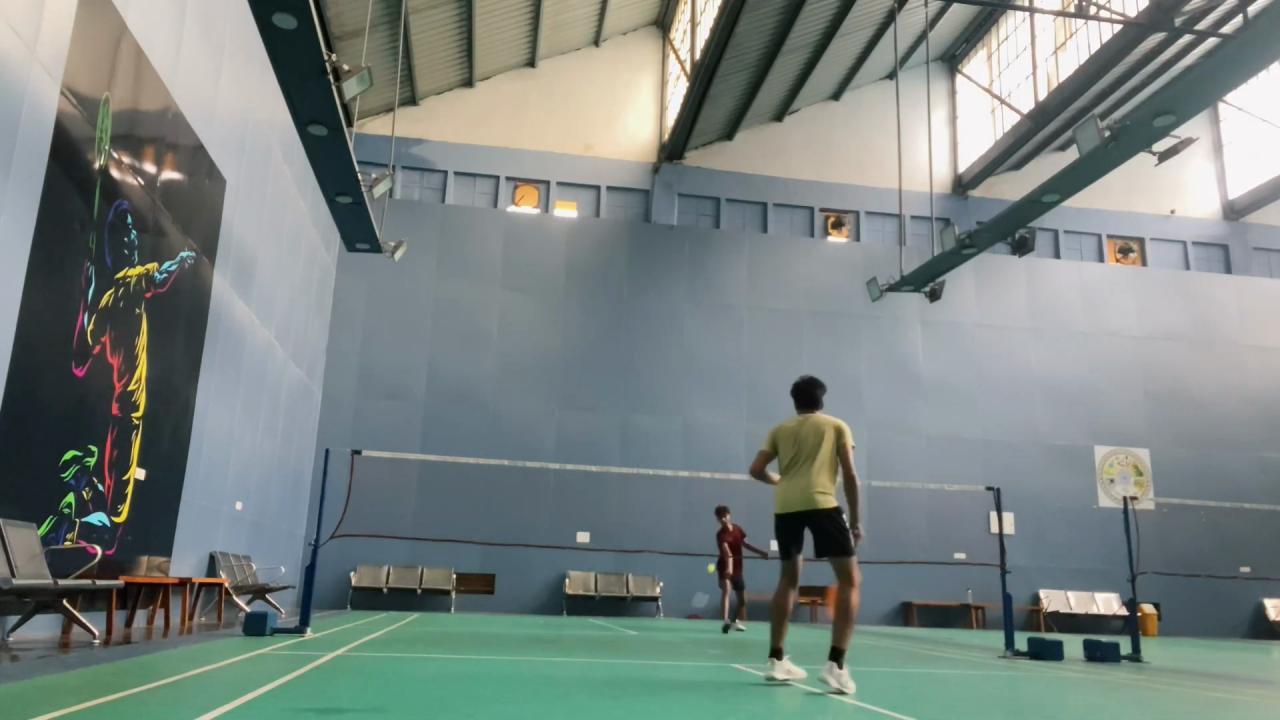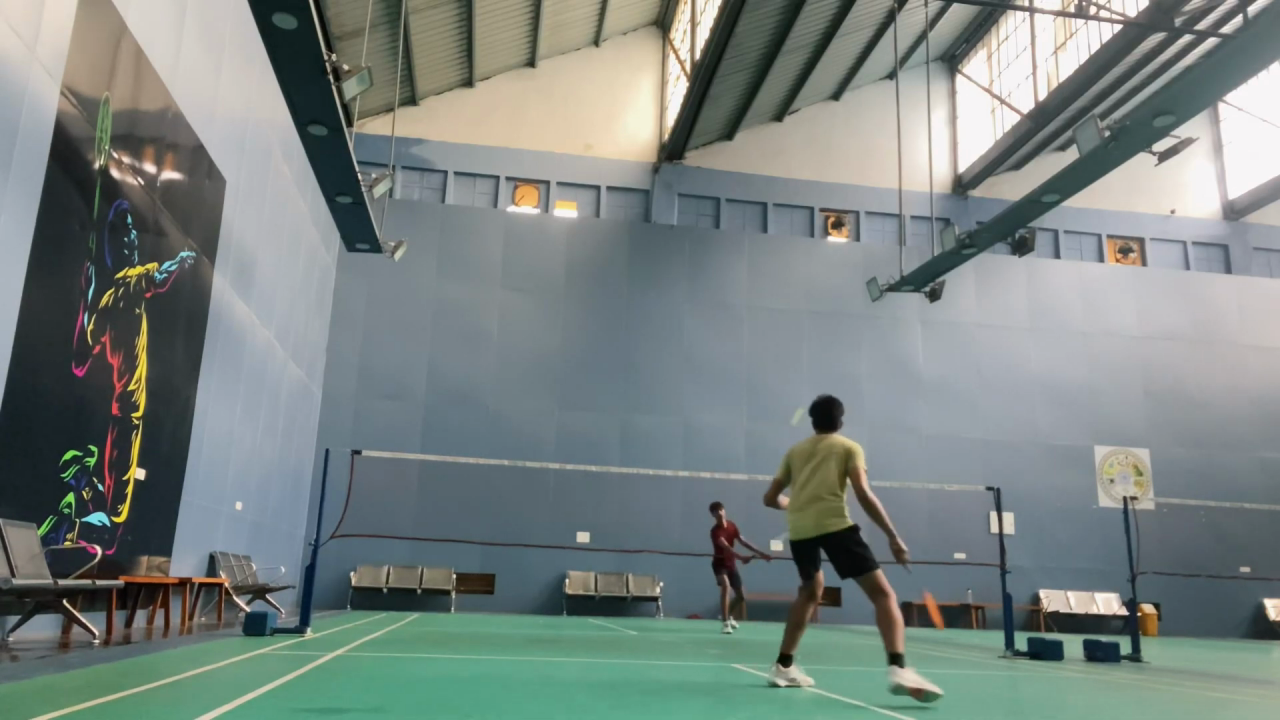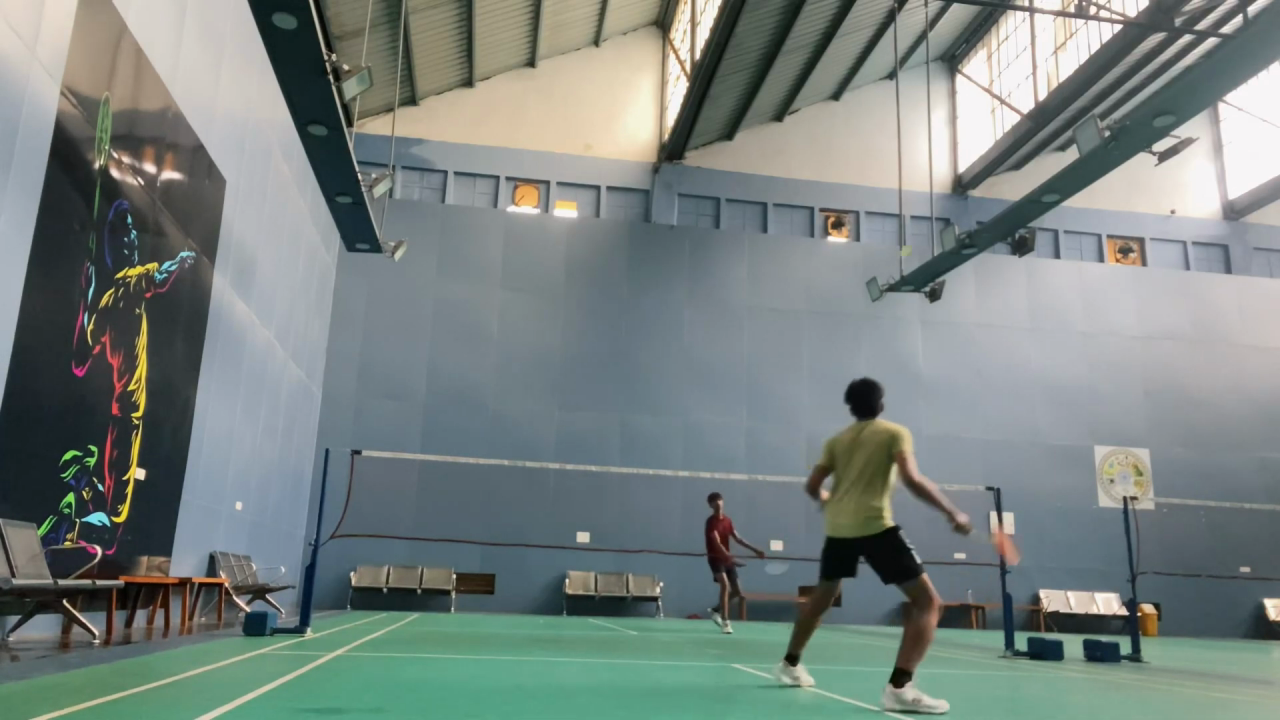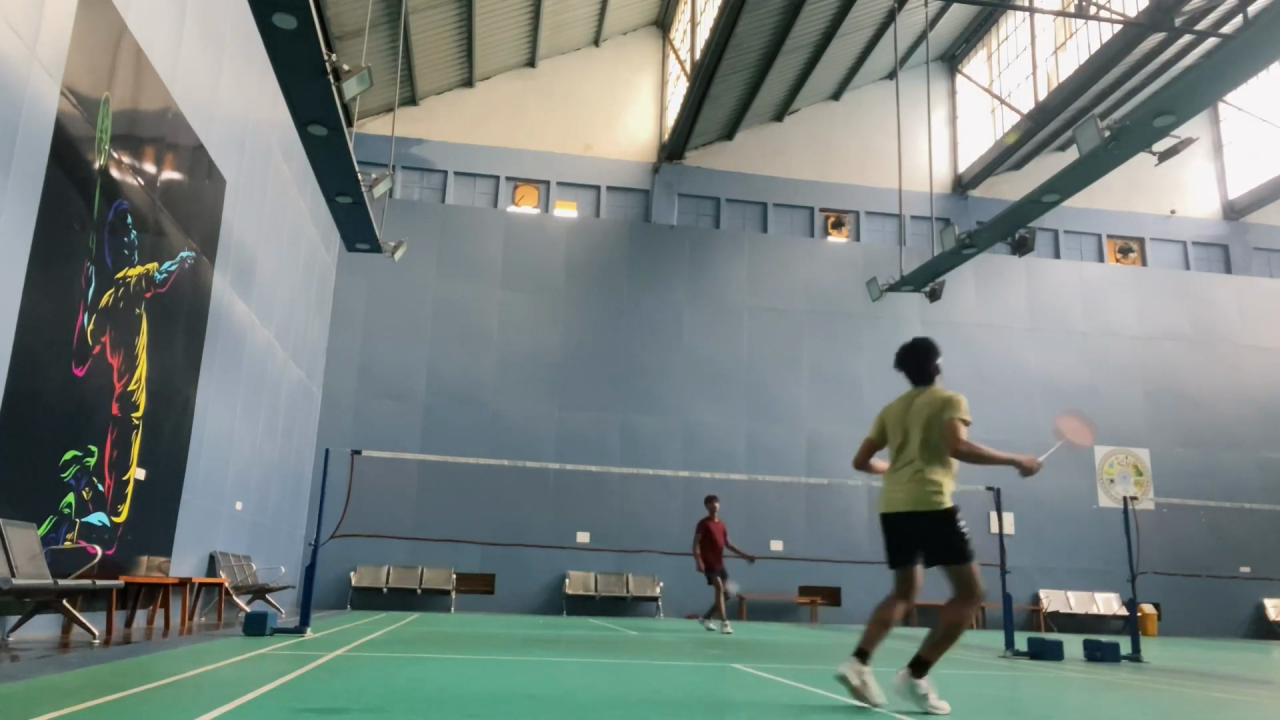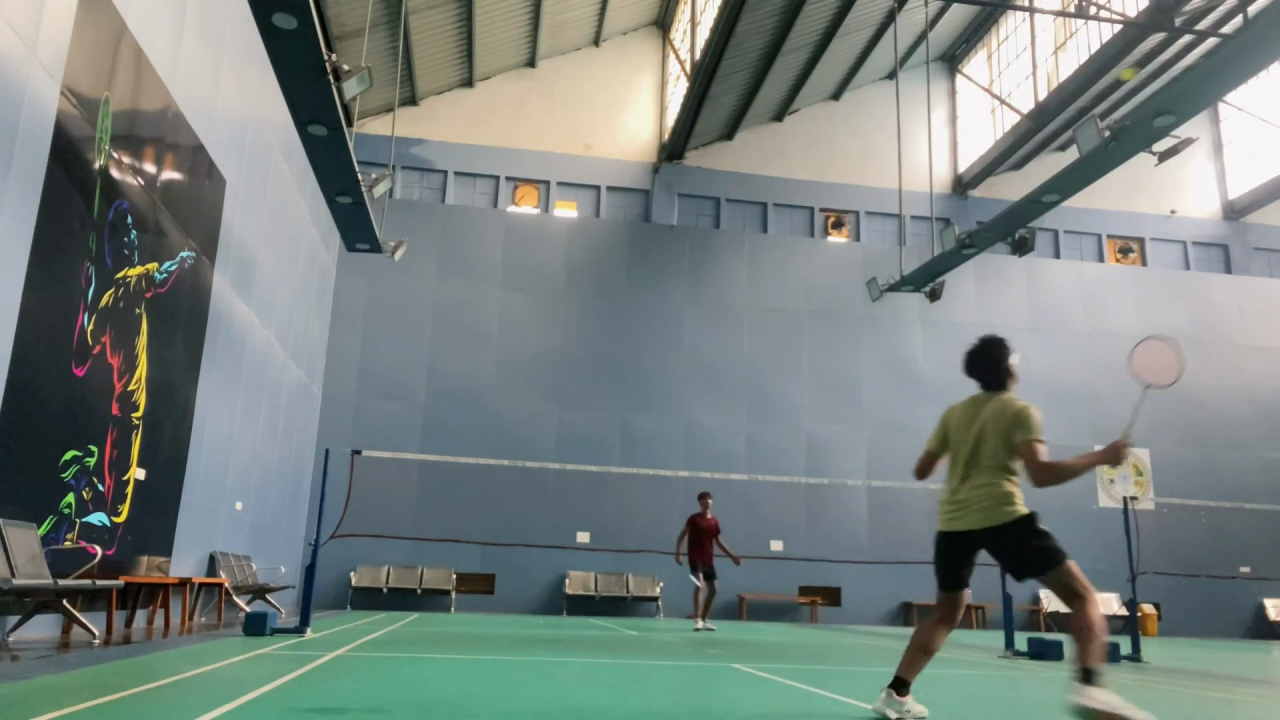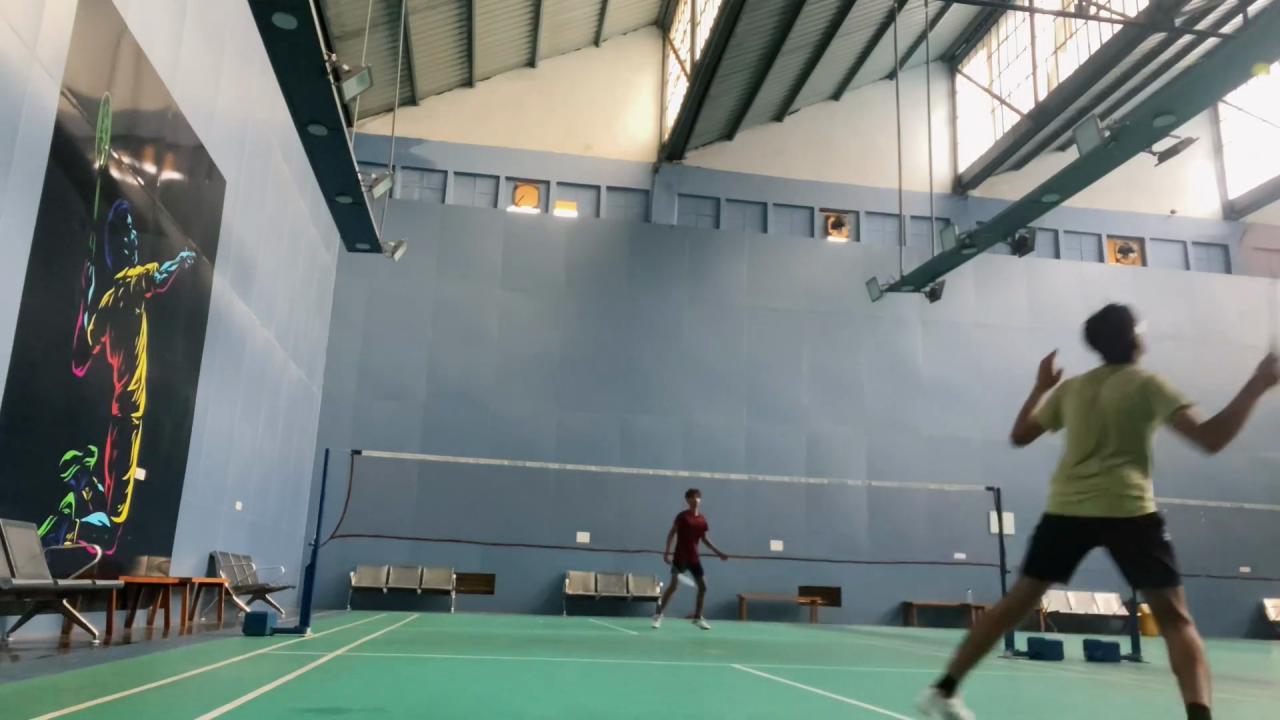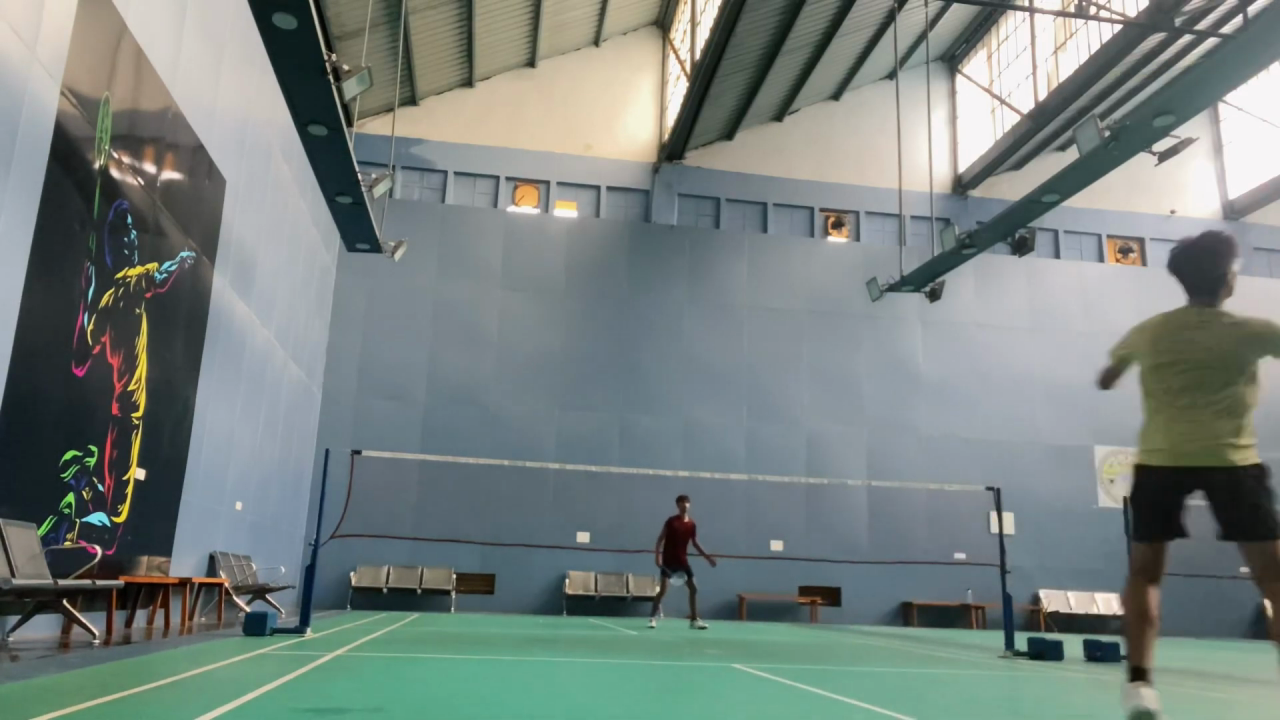
dt=0.2s
person 1, frame 1
left shoulder: (780, 430)
right shoulder: (836, 426)
left elbow: (756, 470)
right elbow: (850, 476)
right wrist: (855, 520)
left hip: (786, 507)
right hip: (823, 504)
left knee: (789, 580)
right knee: (849, 581)
left ankle: (776, 659)
right ankle: (835, 665)
person 1, frame 2
left shoulder: (795, 451)
right shoulder: (848, 448)
left elbow: (770, 498)
right elbow: (864, 496)
right wrist: (894, 538)
left hip: (799, 530)
right hip: (834, 525)
left knee: (810, 592)
right knee: (884, 596)
left ankle: (783, 666)
right ankle: (898, 670)
person 1, frame 3
left shoulder: (837, 440)
right shoulder: (894, 433)
left elbow: (812, 487)
right elbow: (912, 479)
right wrist: (953, 513)
left hip: (838, 528)
right hip: (874, 525)
left knee: (823, 596)
right knee: (927, 603)
left ankle: (790, 664)
right ankle: (899, 687)
person 1, frame 4
left shoulder: (890, 410)
right shoulder: (949, 400)
left elbow: (861, 461)
right elbow: (957, 448)
right wrist: (1017, 460)
left hip: (893, 506)
right hip: (930, 503)
left knee: (904, 593)
right knee: (969, 594)
left ankle: (858, 663)
right ankle: (915, 675)
person 1, frame 5
left shoulder: (953, 414)
right shoulder: (1019, 412)
left elbow: (921, 470)
right elbow: (1040, 474)
right wrist: (1101, 457)
left hip: (953, 523)
right hip: (1003, 516)
left knee: (945, 614)
right knee: (1083, 599)
right ankle: (1089, 688)
person 1, frame 6
left shoulder: (1070, 388)
right shoulder: (1149, 385)
left elbow: (1020, 436)
right elbow: (1210, 440)
left wrist: (1041, 388)
left hip: (1067, 508)
right hip: (1128, 509)
left knee: (1016, 604)
right knee: (1176, 619)
person 1, frame 7
left shoulder: (1145, 333)
left elbow: (1106, 379)
left wrist: (1121, 359)
left hip: (1159, 461)
right hip: (1231, 460)
left knee: (1144, 576)
person 2, frame 1
left shoulder: (139, 278)
right shoulder: (101, 287)
left elbow: (159, 277)
right elbow: (81, 357)
left wrist: (176, 265)
right wrist: (86, 300)
left hip: (129, 393)
left knee: (119, 471)
left ankle: (112, 530)
person 2, frame 2
left shoulder: (139, 277)
right shoulder: (101, 286)
left elbow: (159, 276)
right elbow: (82, 355)
left wrist: (176, 265)
right wrist: (86, 300)
left hip: (129, 392)
left knee: (120, 470)
left ankle: (111, 532)
person 2, frame 3
left shoulder: (138, 278)
right shoulder: (100, 285)
left elbow: (159, 278)
right elbow: (80, 358)
left wrist: (177, 265)
right wrist: (86, 300)
left hip: (129, 394)
left knee: (119, 470)
left ankle: (111, 531)
person 2, frame 4
left shoulder: (138, 278)
right shoulder: (101, 287)
left elbow: (159, 277)
right elbow: (80, 359)
left wrist: (177, 265)
right wrist: (86, 301)
left hip: (129, 394)
left knee: (120, 471)
left ankle: (112, 529)
person 2, frame 5
left shoulder: (139, 278)
right shoulder: (103, 289)
left elbow: (159, 277)
right elbow: (81, 357)
left wrist: (177, 264)
right wrist: (86, 301)
left hip: (129, 394)
right hip: (108, 396)
left knee: (120, 472)
left ankle: (112, 530)
person 2, frame 6
left shoulder: (139, 278)
right shoulder: (105, 290)
left elbow: (159, 277)
right elbow: (81, 358)
left wrist: (177, 264)
right wrist: (86, 301)
left hip: (130, 395)
right hip: (112, 396)
left knee: (120, 470)
right knee: (106, 469)
left ankle: (111, 532)
person 2, frame 7
left shoulder: (138, 278)
right shoulder: (107, 292)
left elbow: (159, 277)
right elbow: (81, 359)
left wrist: (177, 264)
right wrist: (86, 301)
left hip: (130, 397)
right hip: (113, 398)
left knee: (120, 473)
right knee: (110, 470)
left ankle: (111, 532)
right ankle: (105, 528)
